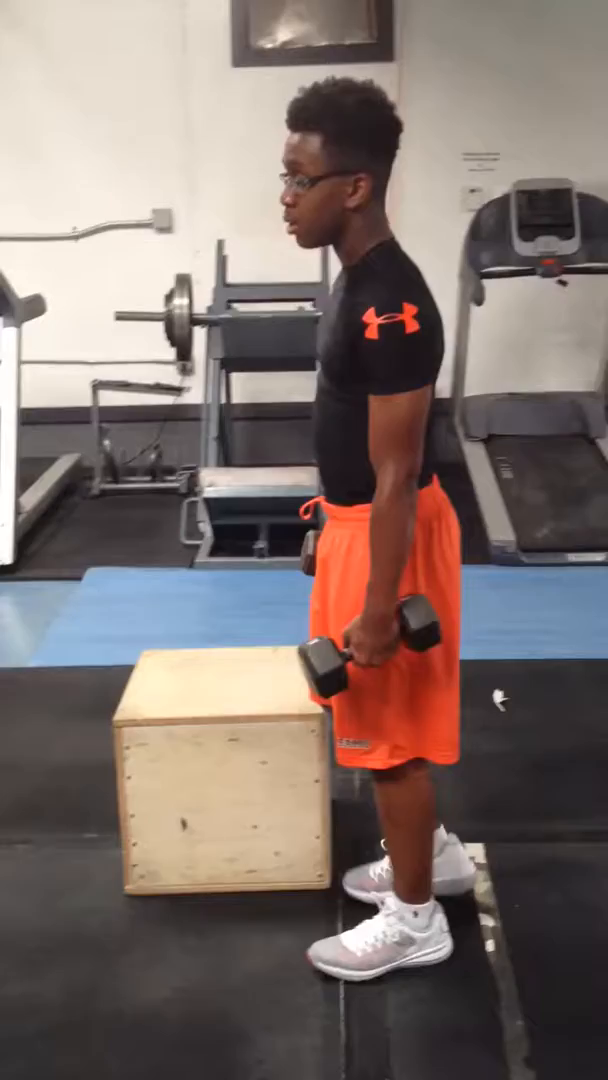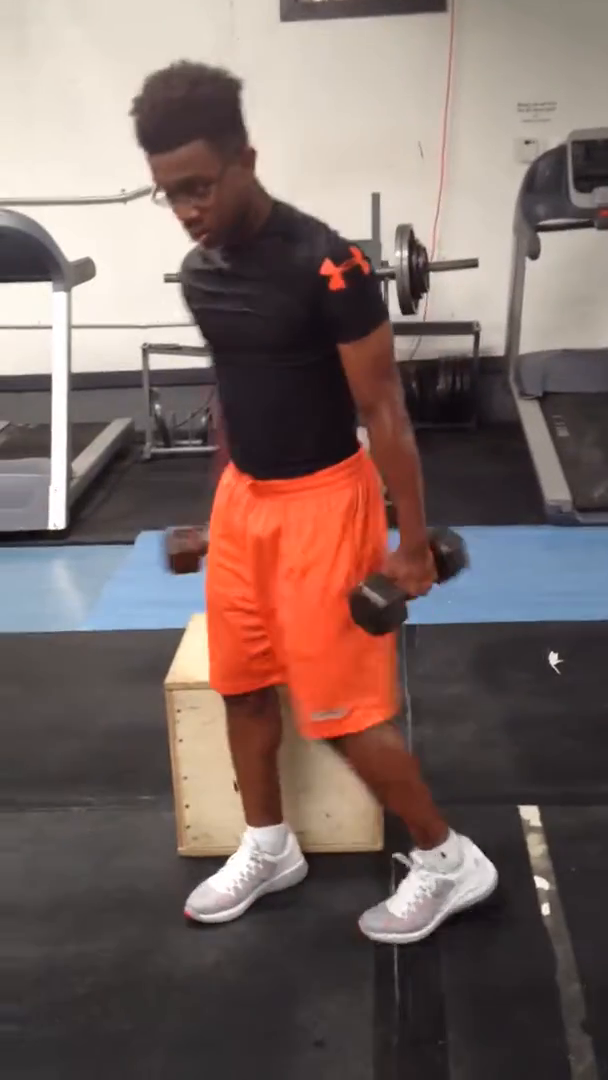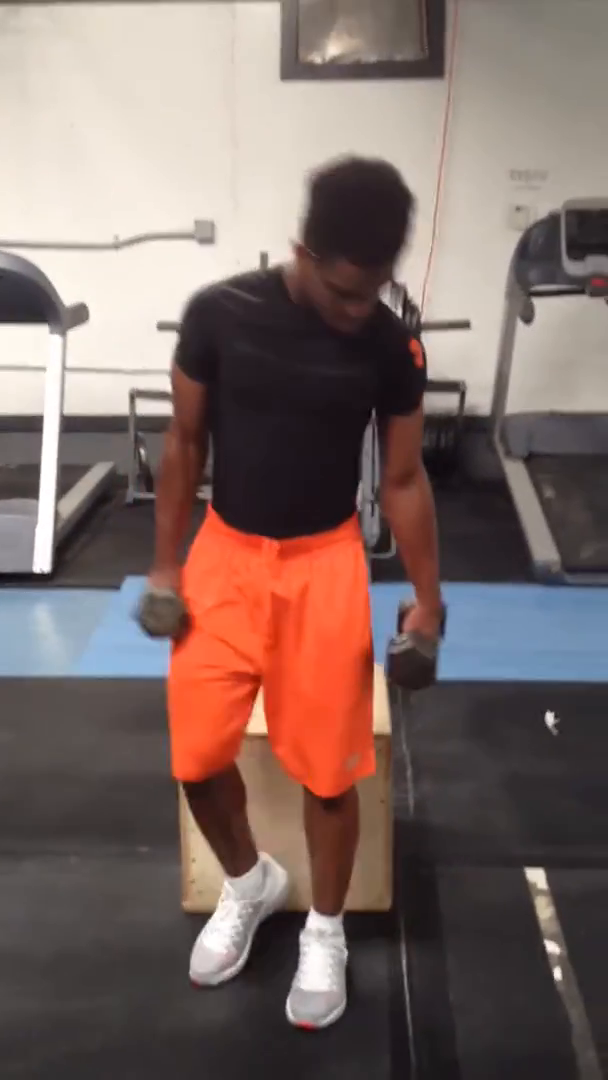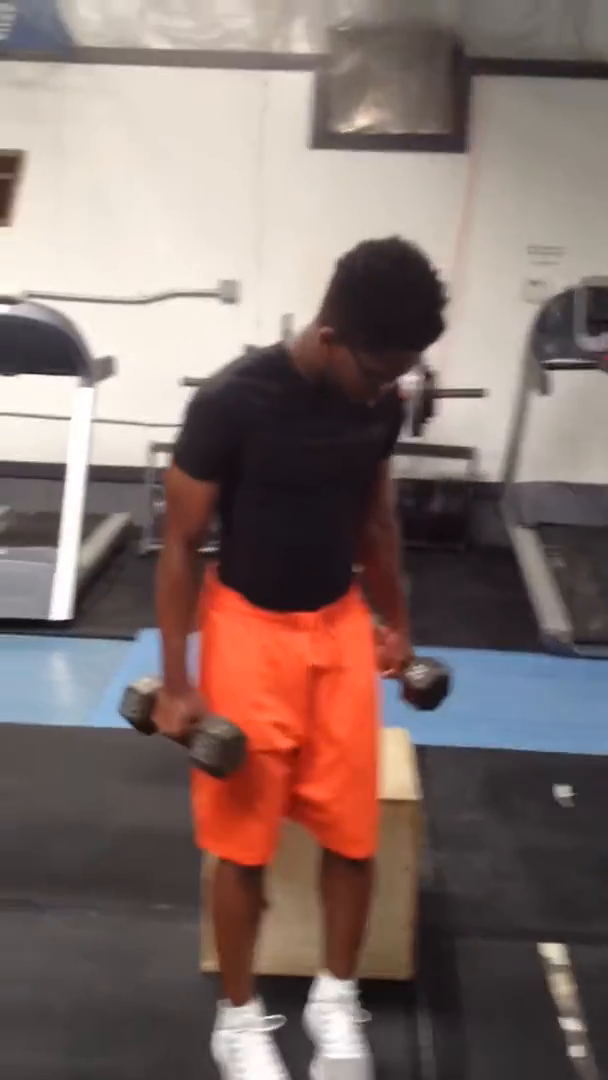
dt=0.7s
person 1, frame 1
left shoulder: (391, 309)
right shoulder: (355, 277)
left elbow: (399, 475)
left wrist: (379, 610)
left hip: (388, 535)
right hip: (351, 522)
left knee: (385, 735)
right knee: (364, 716)
left ankle: (416, 917)
right ankle: (433, 852)
person 1, frame 2
left shoulder: (325, 264)
right shoulder: (200, 271)
left elbow: (383, 411)
left wrist: (414, 541)
left hip: (322, 503)
right hip: (240, 498)
left knee: (337, 709)
right knee: (242, 684)
left ankle: (447, 861)
right ankle: (269, 849)
person 1, frame 3
left shoulder: (392, 347)
right shoulder: (218, 314)
left elbow: (403, 478)
right elbow: (183, 445)
left wrist: (427, 599)
right wrist: (166, 564)
left hip: (326, 564)
right hip: (225, 556)
left knee: (328, 768)
right knee: (198, 756)
left ankle: (324, 935)
right ankle: (250, 874)
person 1, frame 4
left shoulder: (380, 403)
right shoulder: (230, 403)
right elbow: (179, 547)
left wrist: (396, 625)
right wrist: (175, 683)
left hip: (342, 629)
right hip: (249, 633)
left knee: (352, 833)
right knee: (243, 843)
left ankle: (336, 997)
